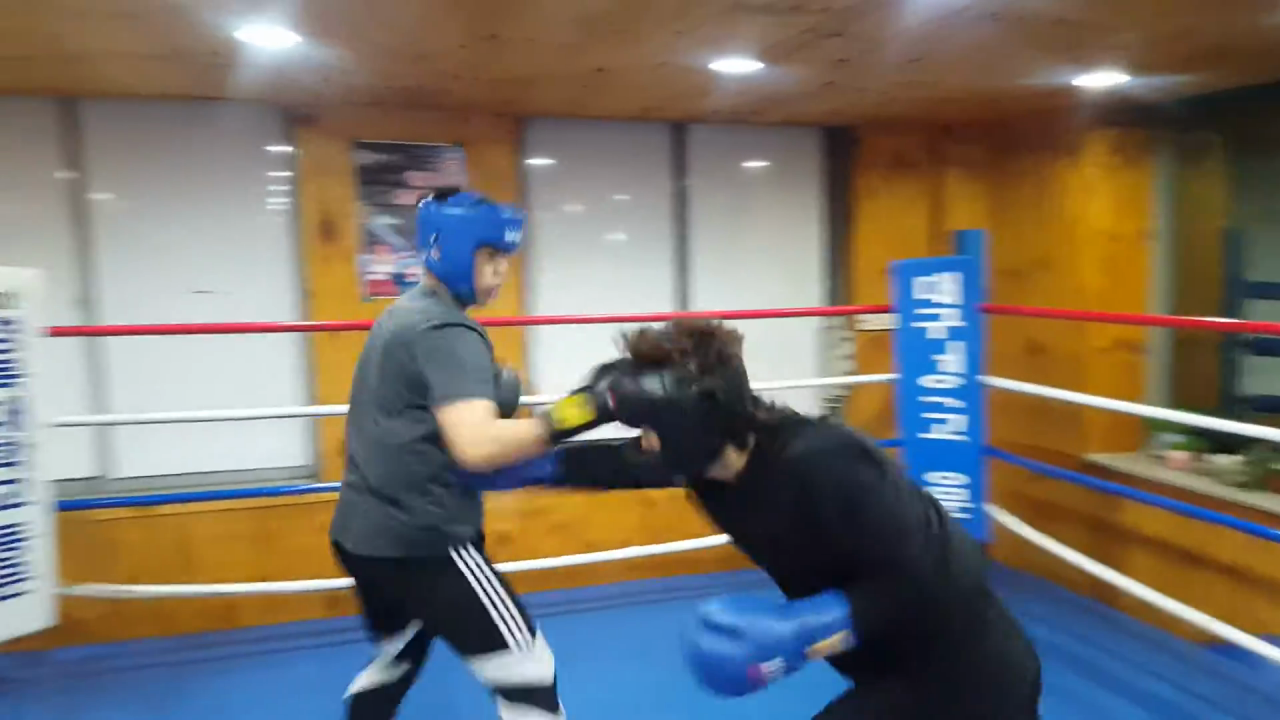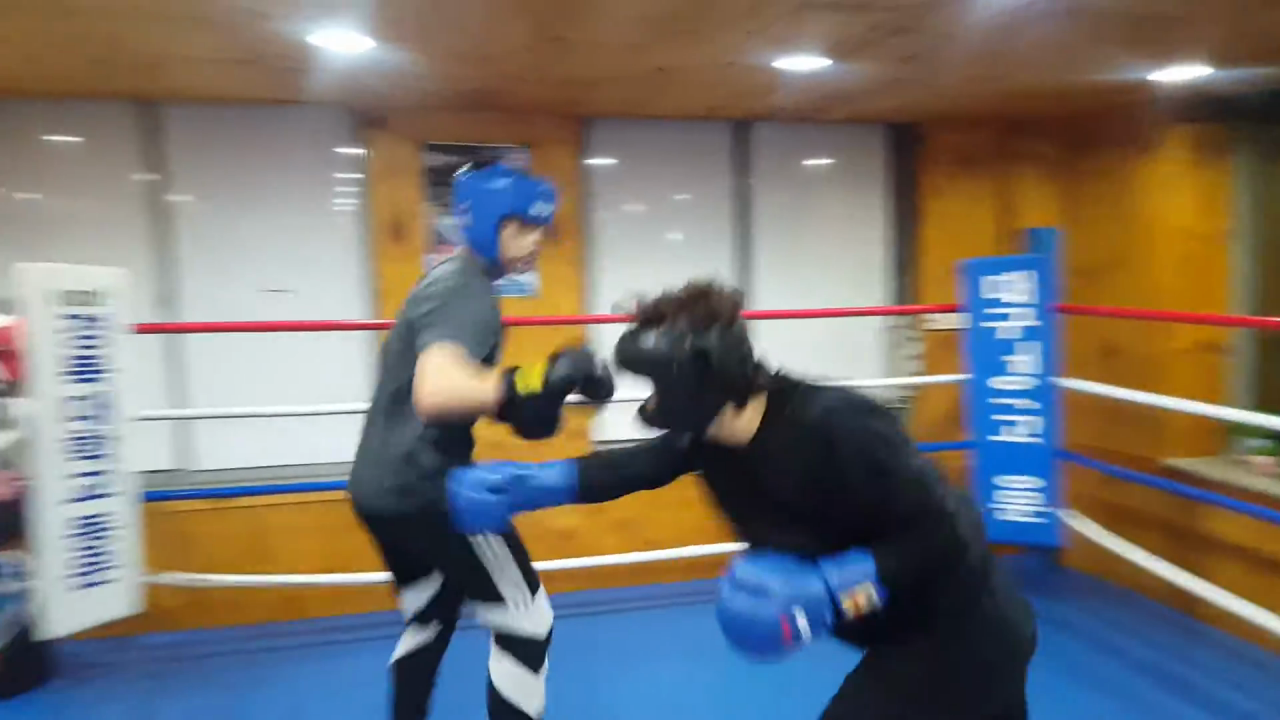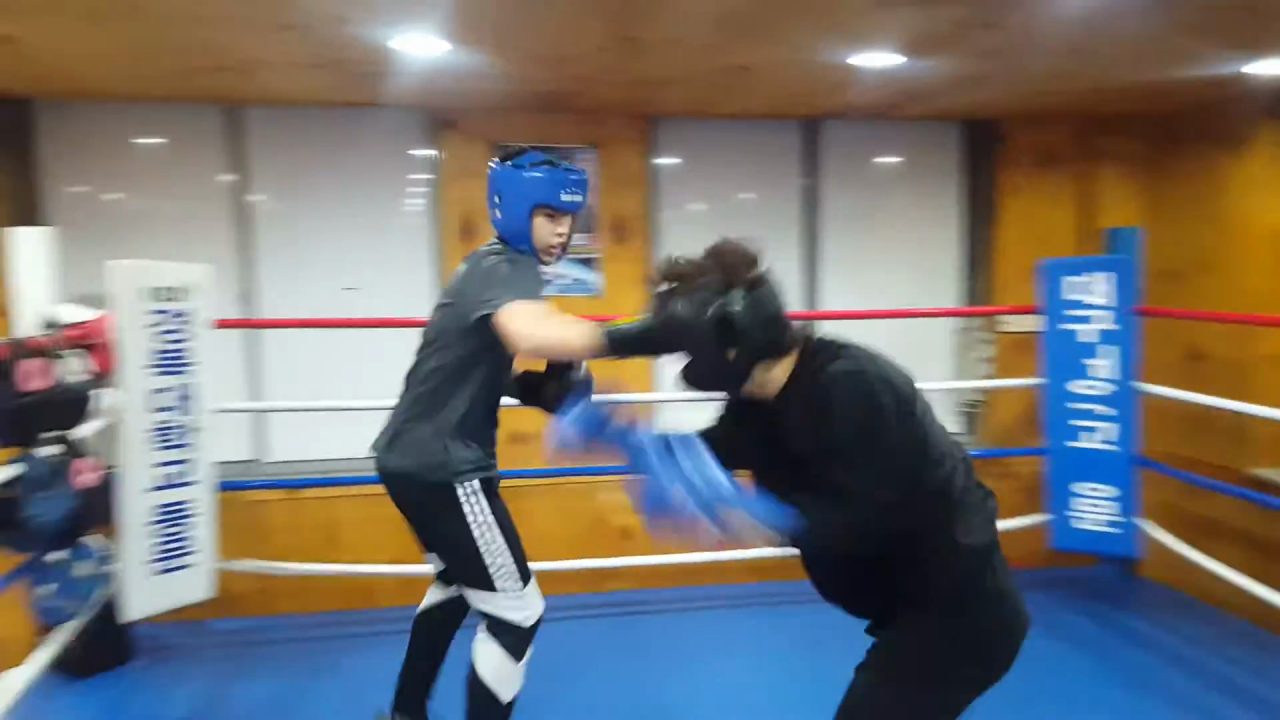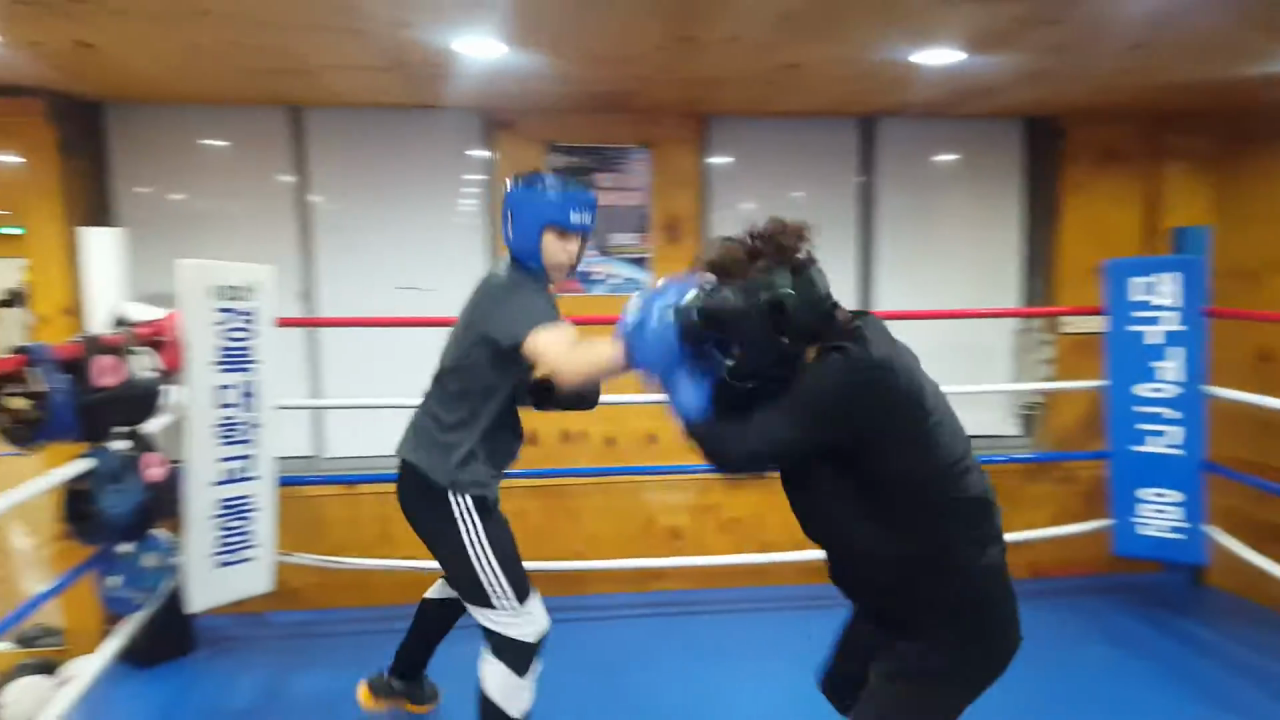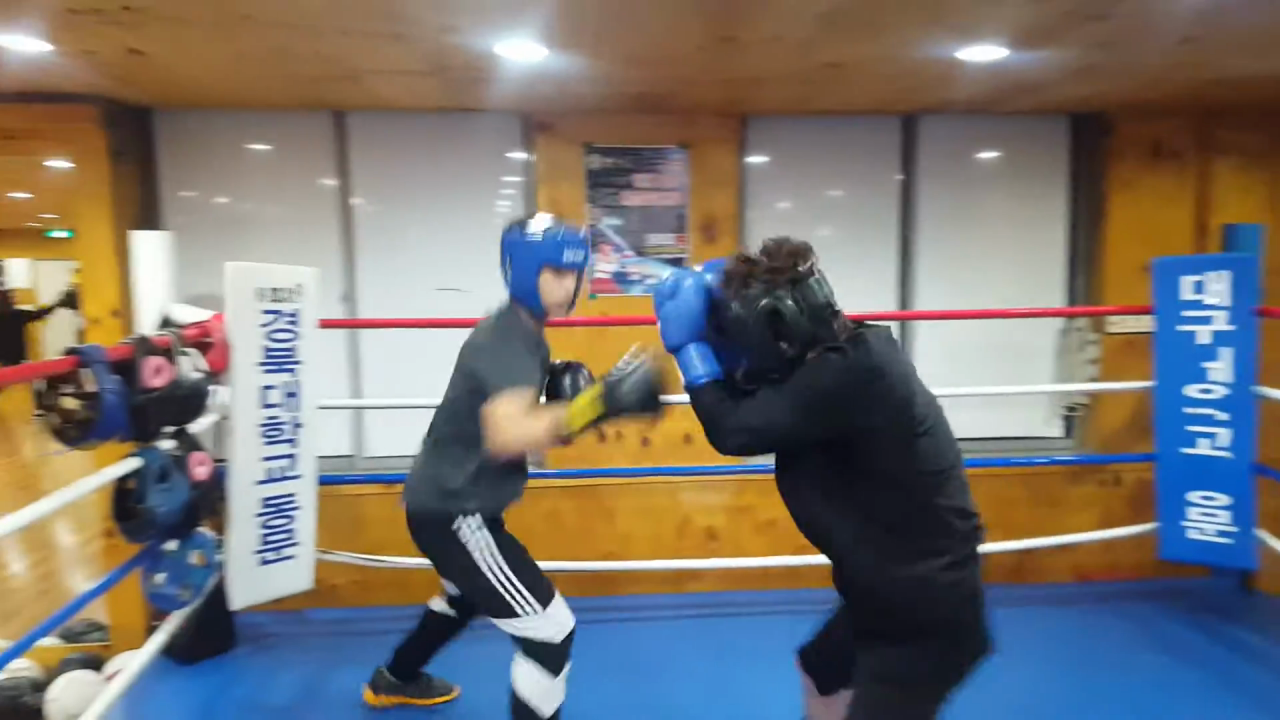
dt=0.1s
person 1, frame 1
left shoulder: (400, 317)
right shoulder: (447, 332)
right elbow: (476, 446)
left wrist: (489, 405)
right wrist: (579, 410)
left hip: (359, 537)
right hip: (424, 542)
left knee: (395, 653)
person 1, frame 2
left shoulder: (452, 278)
right shoulder: (463, 293)
right elbow: (436, 393)
left wrist: (511, 408)
right wrist: (536, 383)
left hip: (381, 489)
right hip: (425, 493)
left knee: (428, 619)
right knee: (525, 625)
person 1, frame 3
left shoulder: (490, 266)
right shoulder: (503, 271)
right elbow: (534, 333)
left wrist: (538, 387)
left hip: (412, 459)
right hip: (442, 467)
left knee: (457, 578)
right knee: (514, 609)
person 1, frame 4
left shoulder: (520, 288)
right shoulder: (513, 294)
right elbow: (572, 364)
left wrist: (546, 389)
left hip: (441, 473)
right hip: (443, 481)
left knee: (465, 579)
right knee: (520, 625)
person 1, frame 5
left shoulder: (524, 336)
right shoulder: (506, 338)
left elbow: (520, 418)
right elbow: (508, 438)
left wrist: (566, 399)
right wrist: (600, 402)
left hip: (457, 500)
right hip: (449, 507)
left knee: (473, 591)
right knee: (549, 627)
person 2, frame 1
left shoulder: (817, 461)
right shoulder: (739, 437)
left elbow: (929, 582)
right elbow: (623, 464)
left wrist: (800, 631)
right wrist: (535, 464)
left hip: (961, 674)
person 2, frame 2
left shoulder: (834, 428)
right shoulder: (714, 433)
left elbow: (946, 537)
right elbow: (633, 467)
left wrist: (830, 589)
right wrist: (530, 482)
left hip: (956, 637)
right hip: (937, 625)
person 2, frame 3
left shoulder: (850, 388)
left elbow: (852, 525)
right elbow: (712, 452)
left wrist: (731, 508)
right wrist: (616, 432)
left hip: (956, 616)
right hip: (926, 606)
person 2, frame 4
left shoulder: (856, 374)
right shoulder: (845, 348)
left elbow: (738, 449)
right elbow: (751, 408)
left wrist: (675, 369)
right wrist: (702, 360)
left hip: (949, 616)
right hip: (902, 593)
person 2, frame 5
left shoulder: (850, 375)
right shoulder: (847, 355)
left elbow: (737, 431)
right elbow: (758, 405)
left wrist: (689, 344)
right wrist: (714, 342)
left hip: (925, 622)
right hip: (892, 599)
right knee: (819, 670)
